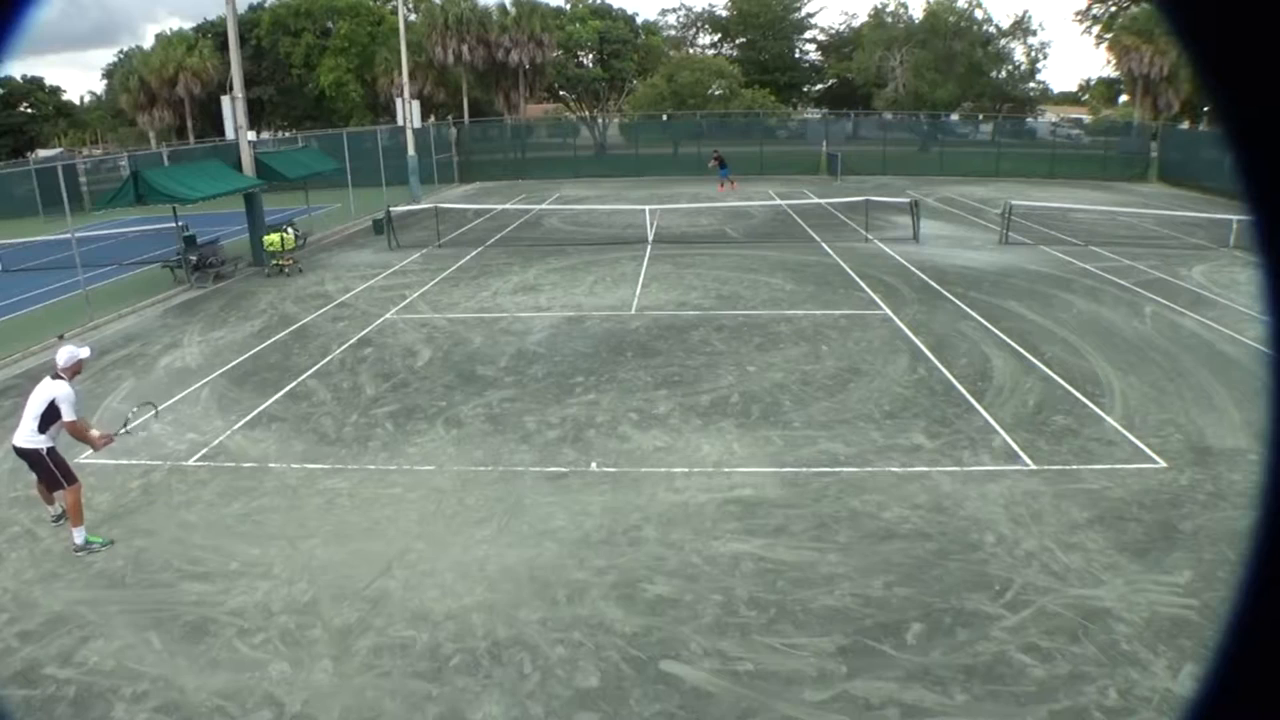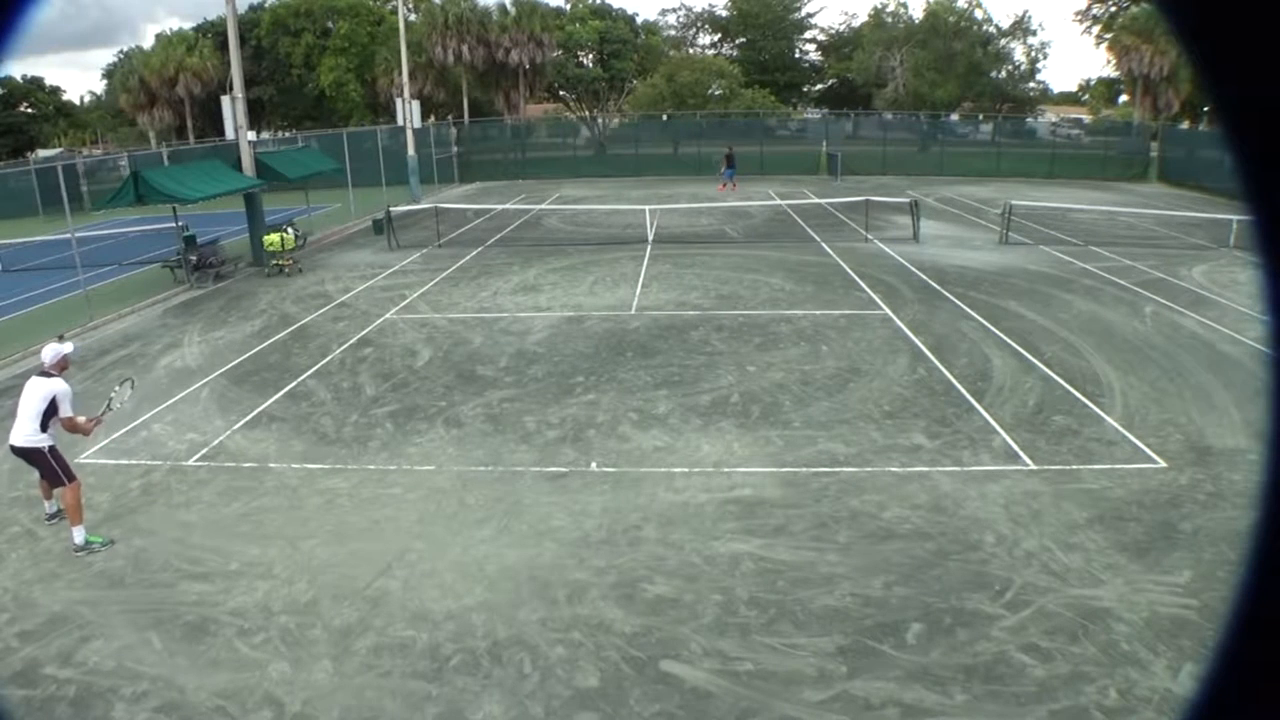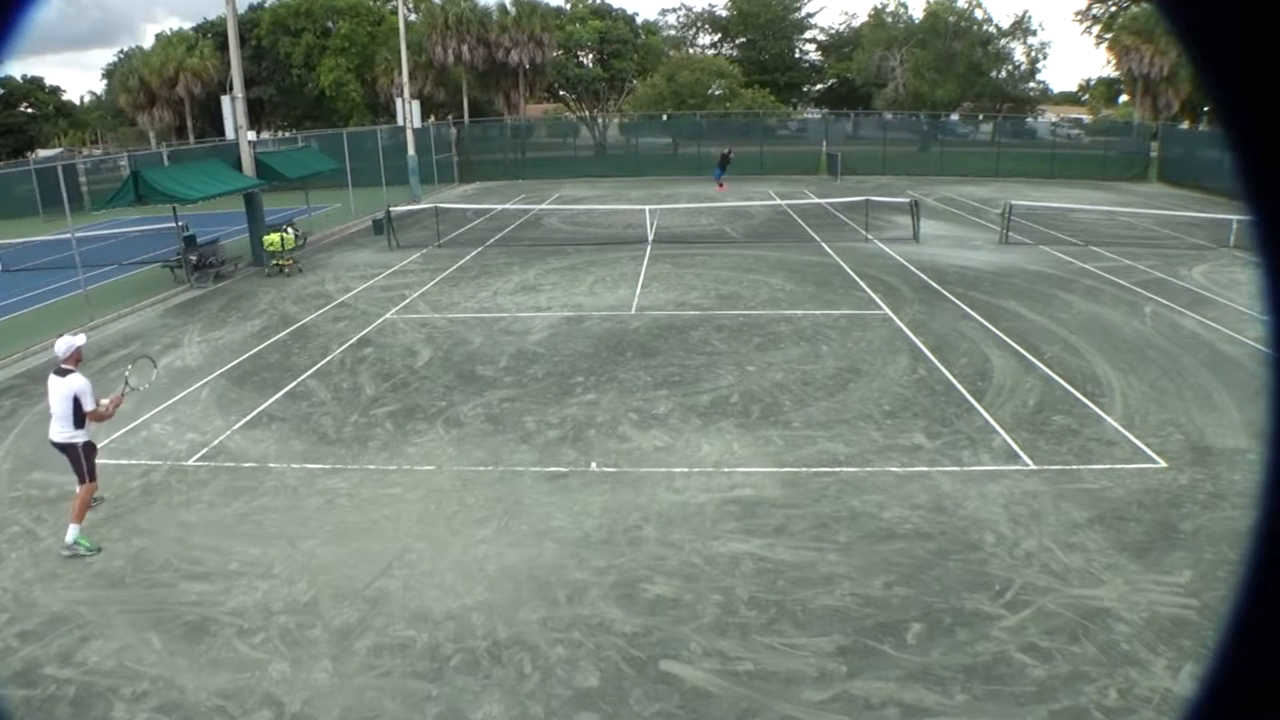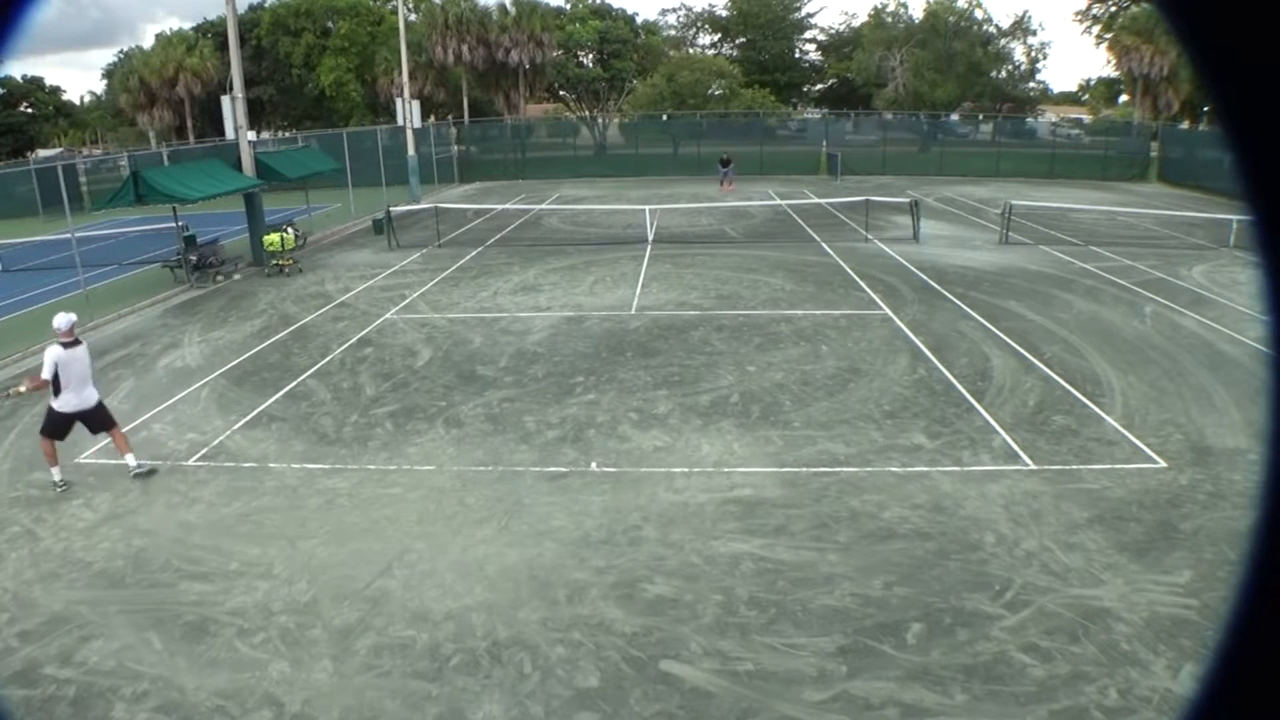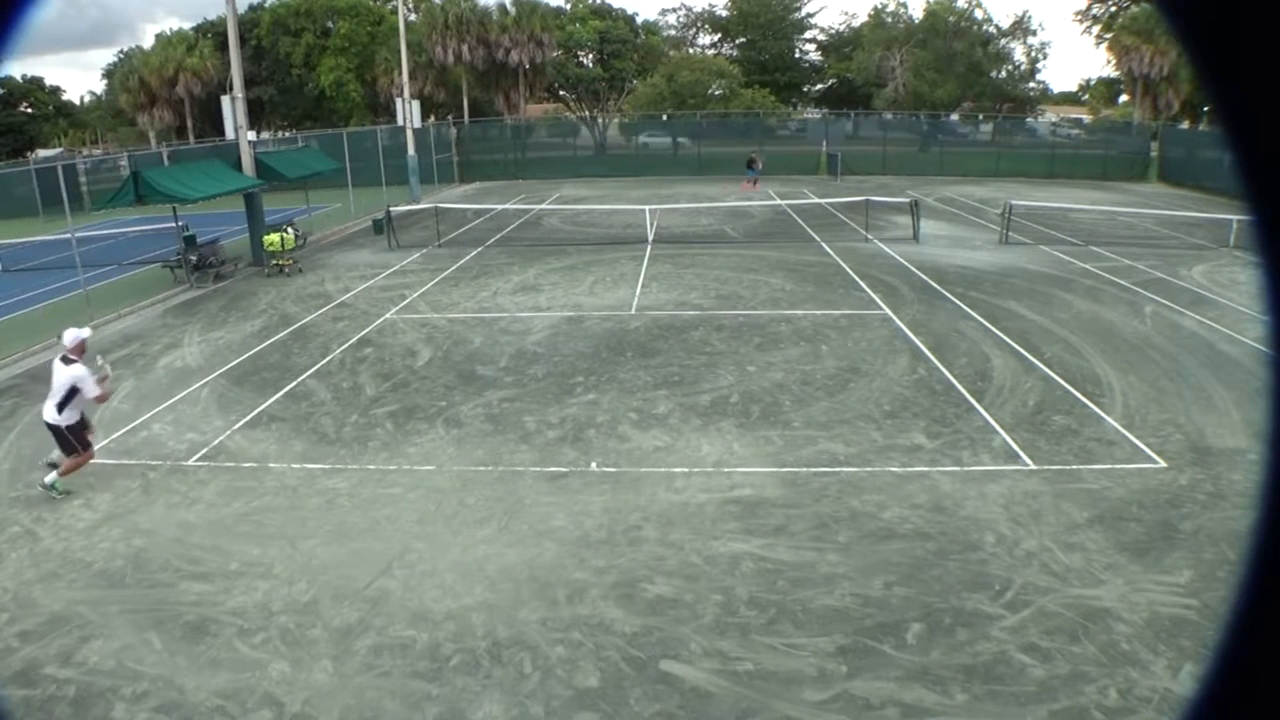
dt=1s
person 1, frame 1
left shoulder: (52, 381)
right shoulder: (64, 391)
left elbow: (72, 417)
right elbow: (72, 428)
left wrist: (95, 433)
right wrist: (93, 442)
left hip: (22, 441)
right hip: (36, 446)
left knee: (44, 477)
right knee: (72, 487)
left ankle: (56, 514)
right ankle: (80, 541)
person 1, frame 2
left shoulder: (35, 380)
right shoulder: (60, 386)
right elbow: (67, 425)
left wrist: (81, 420)
right wrist: (85, 430)
left hip: (17, 442)
right hip: (36, 444)
left knee: (47, 470)
right knee: (72, 485)
left ankle: (51, 511)
right ankle: (81, 541)
person 1, frame 3
left shoulder: (54, 376)
right shoulder: (80, 382)
right elbow: (93, 416)
left wrist: (104, 402)
right wrist: (110, 411)
left hip: (56, 436)
right hip: (73, 440)
left knee: (90, 452)
right knee: (89, 485)
left ankle: (80, 499)
right ankle: (71, 541)
person 1, frame 4
left shoulder: (53, 352)
right shoulder: (82, 346)
left elbow: (44, 383)
left wrist: (25, 388)
left hip: (62, 407)
right hip: (90, 402)
left knee: (46, 438)
right knee: (114, 431)
left ankle: (58, 480)
right ankle: (134, 465)
person 1, frame 5
left shoulder: (60, 359)
right shoulder: (80, 371)
right elbow: (100, 398)
left wrist: (96, 381)
right wrist: (103, 387)
left hip: (54, 411)
right hip: (59, 420)
left knee: (85, 428)
right knee: (86, 455)
left ankle: (55, 460)
right ankle: (48, 482)
